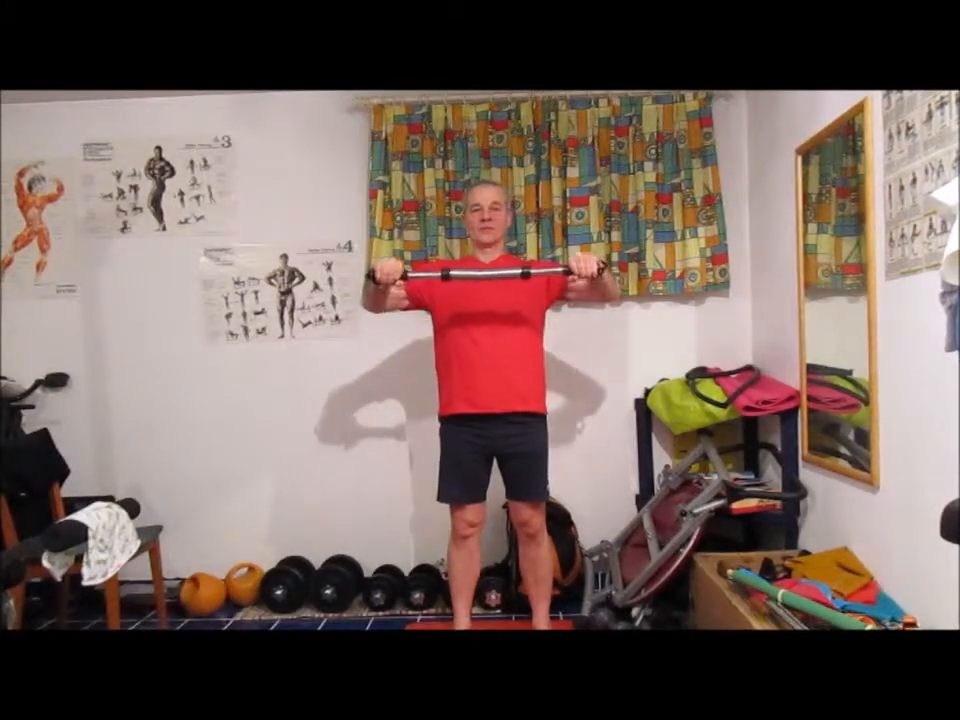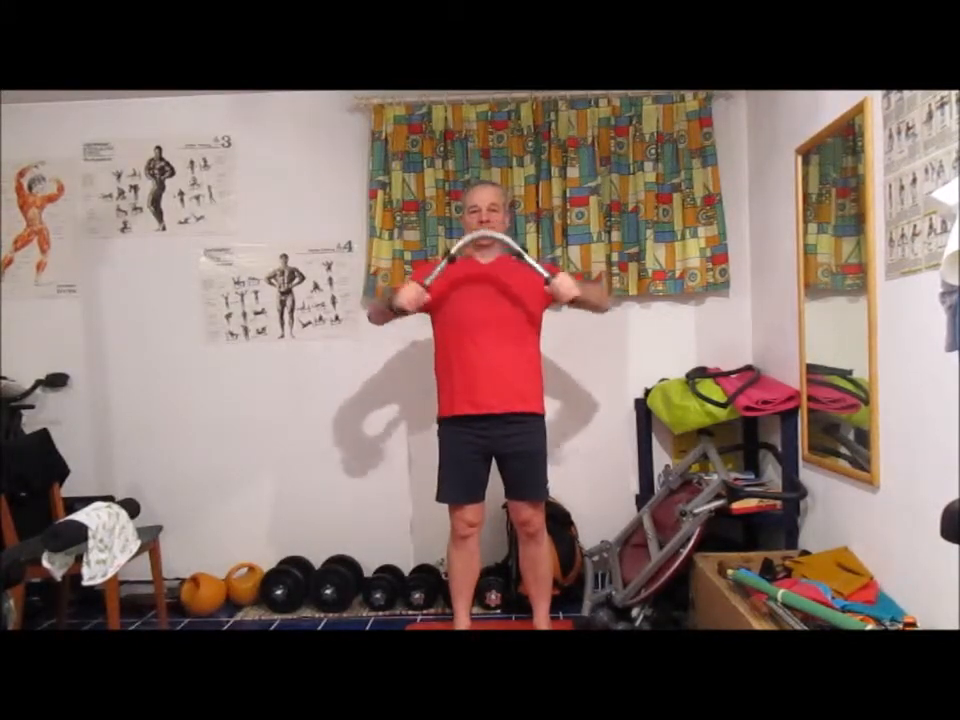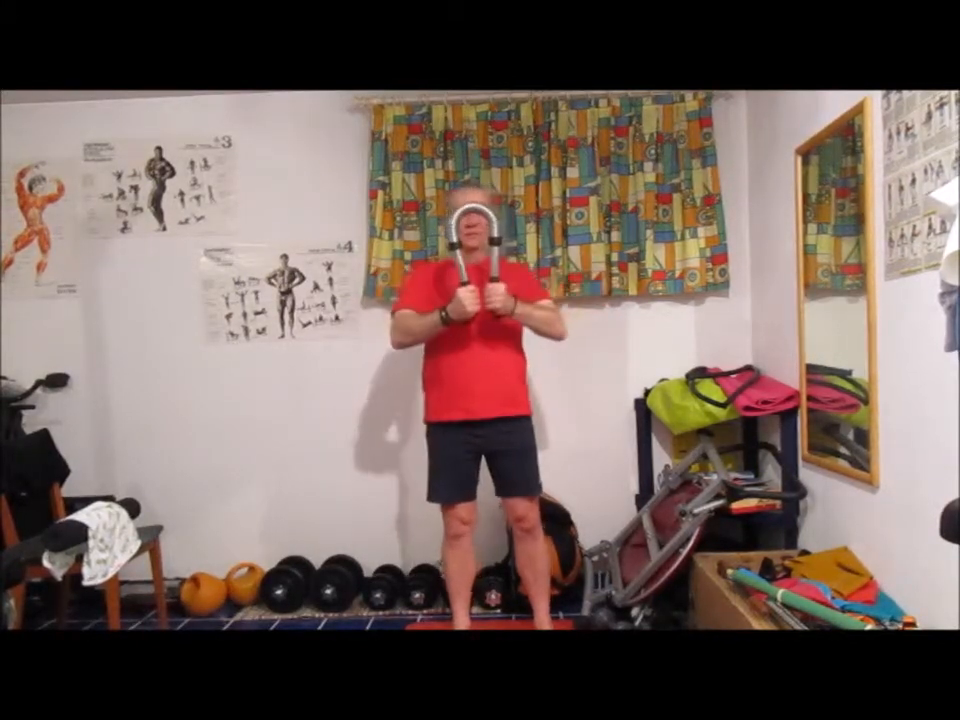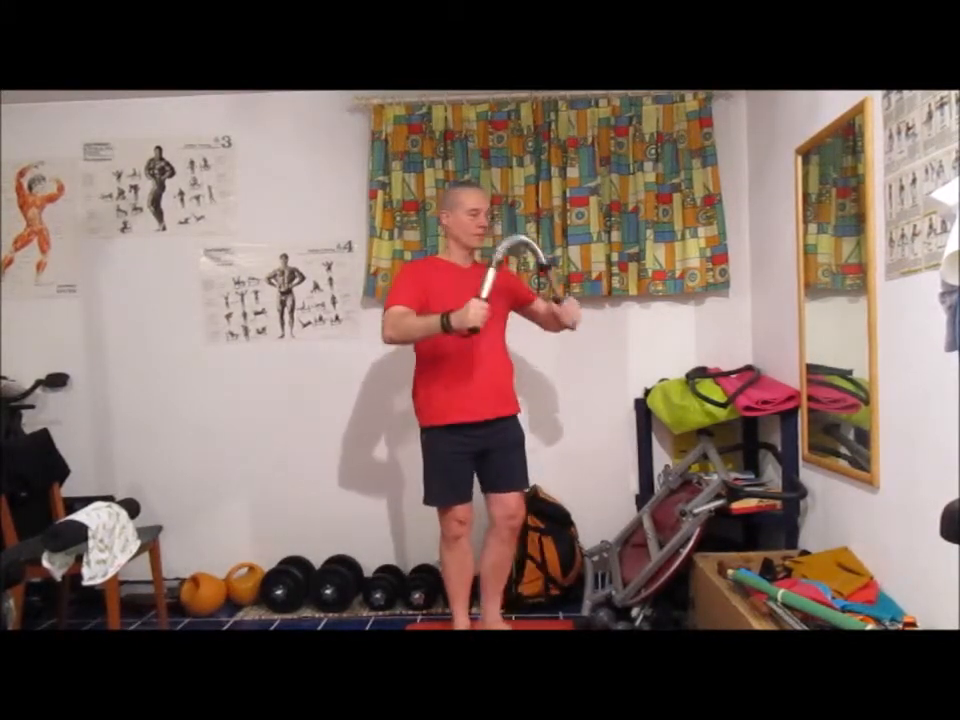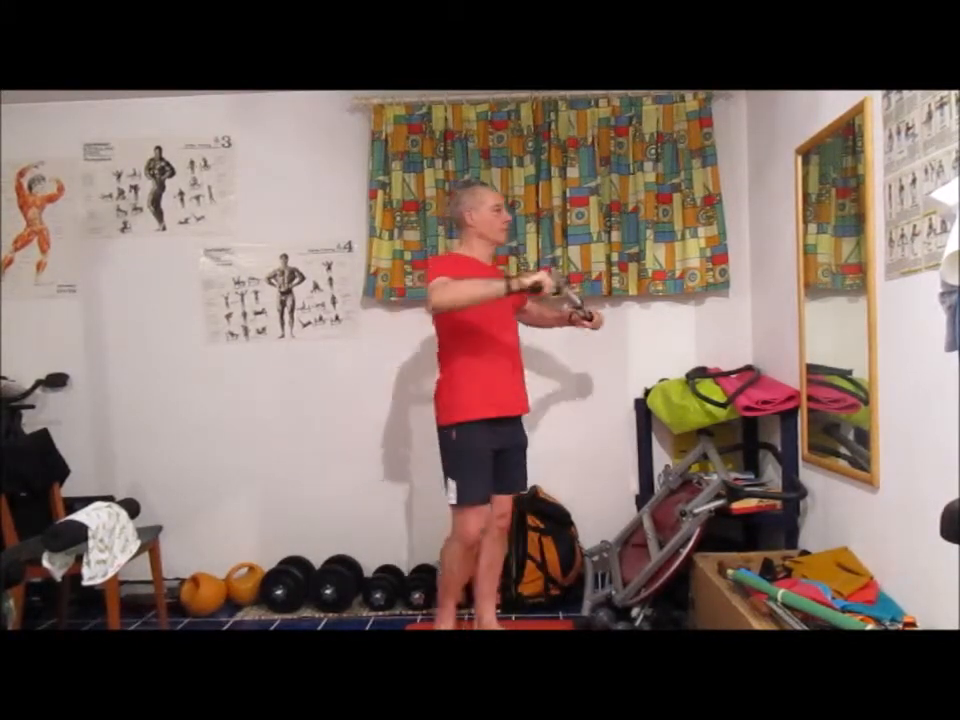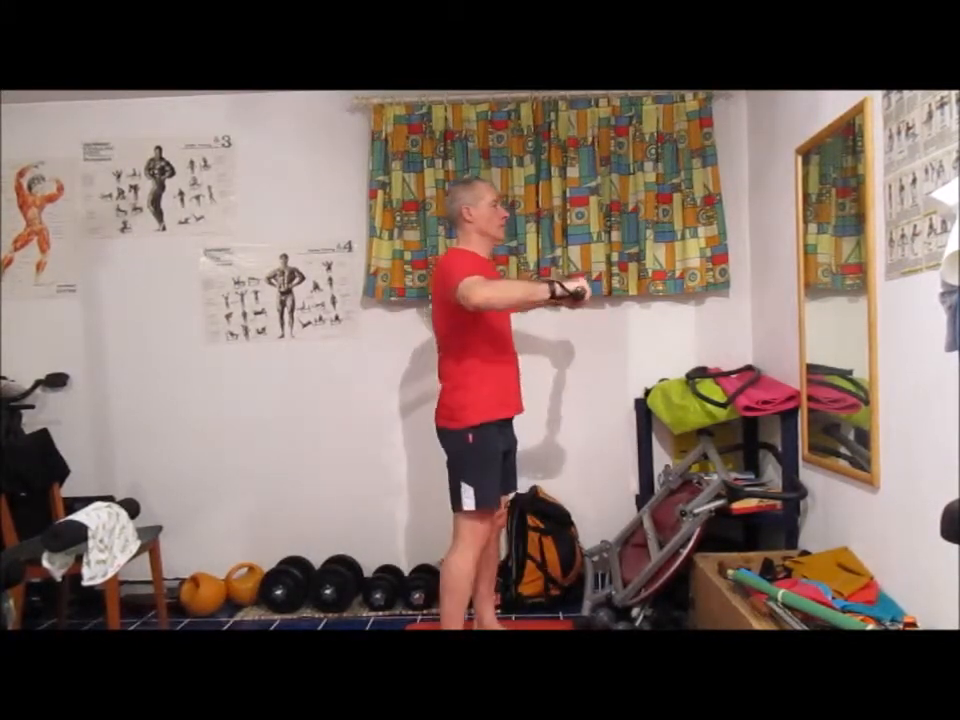
dt=0.4s
person 1, frame 1
left shoulder: (539, 273)
right shoulder: (437, 276)
left elbow: (608, 294)
right elbow: (375, 305)
left wrist: (595, 271)
right wrist: (378, 280)
left hip: (524, 418)
right hip: (462, 421)
left knee: (531, 523)
right knee: (465, 525)
left ankle: (541, 622)
right ankle: (461, 623)
person 1, frame 2
left shoulder: (534, 273)
right shoulder: (437, 275)
left elbow: (602, 303)
right elbow: (376, 316)
left wrist: (578, 290)
right wrist: (396, 303)
left hip: (522, 419)
right hip: (461, 422)
left knee: (531, 523)
right knee: (464, 525)
left ankle: (542, 622)
right ankle: (461, 623)
person 1, frame 3
left shoulder: (517, 274)
right shoulder: (426, 276)
left elbow: (558, 328)
right elbow: (400, 334)
left wrist: (512, 306)
right wrist: (449, 312)
left hip: (510, 418)
right hip: (449, 422)
left knee: (526, 519)
right knee: (458, 525)
left ankle: (543, 621)
right ankle: (461, 623)
person 1, frame 4
left shoulder: (501, 276)
right shoulder: (417, 273)
left elbow: (544, 313)
right elbow: (392, 330)
left wrist: (562, 314)
right wrist: (451, 321)
left hip: (501, 418)
right hip: (445, 423)
left knee: (509, 517)
right knee: (455, 525)
left ankle: (492, 615)
right ankle: (461, 623)
person 1, frame 5
left shoulder: (499, 276)
right shoulder: (446, 265)
left elbow: (528, 312)
right elbow: (439, 298)
left wrist: (572, 318)
right wrist: (516, 283)
left hip: (508, 418)
right hip: (466, 420)
left knee: (500, 520)
right knee: (470, 528)
left ankle: (487, 619)
right ankle: (443, 620)
person 1, frame 6
left shoulder: (479, 267)
right shoulder: (456, 261)
right elbow: (479, 297)
left wrist: (556, 299)
right wrist: (555, 286)
left hip: (494, 418)
right hip: (471, 422)
left knee: (494, 521)
right knee: (472, 533)
left ankle: (486, 620)
right ankle: (451, 628)
